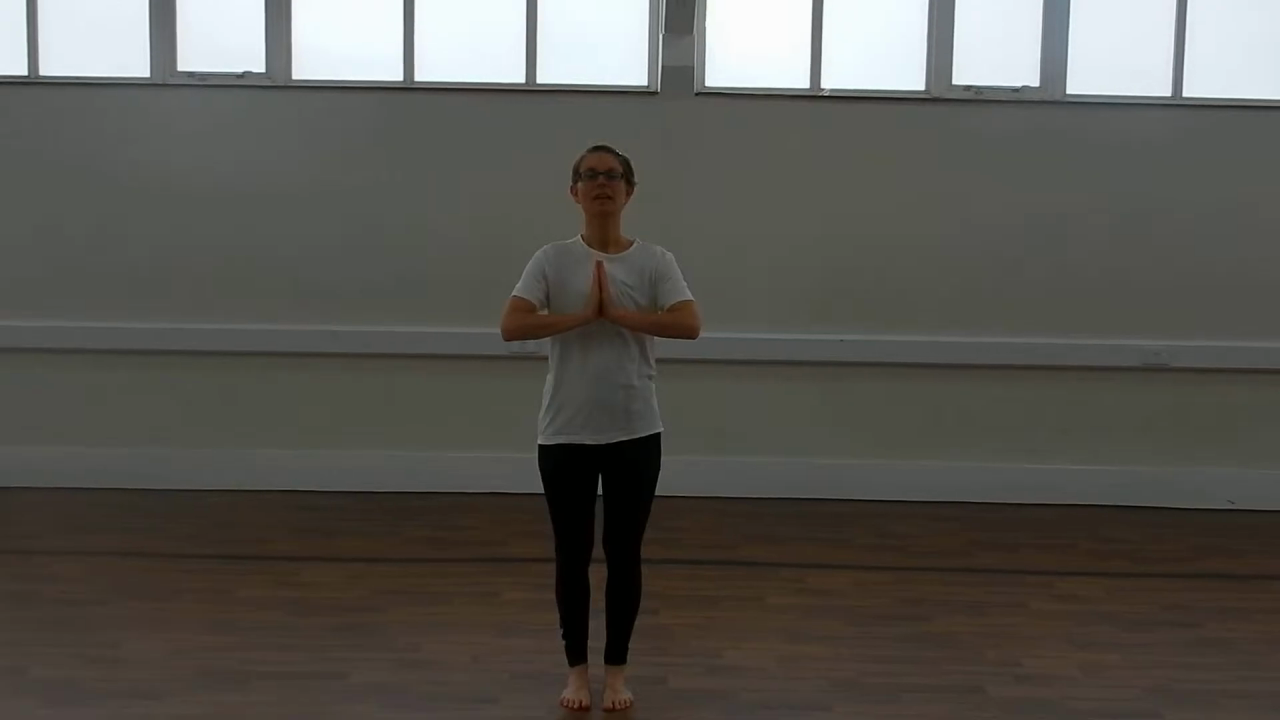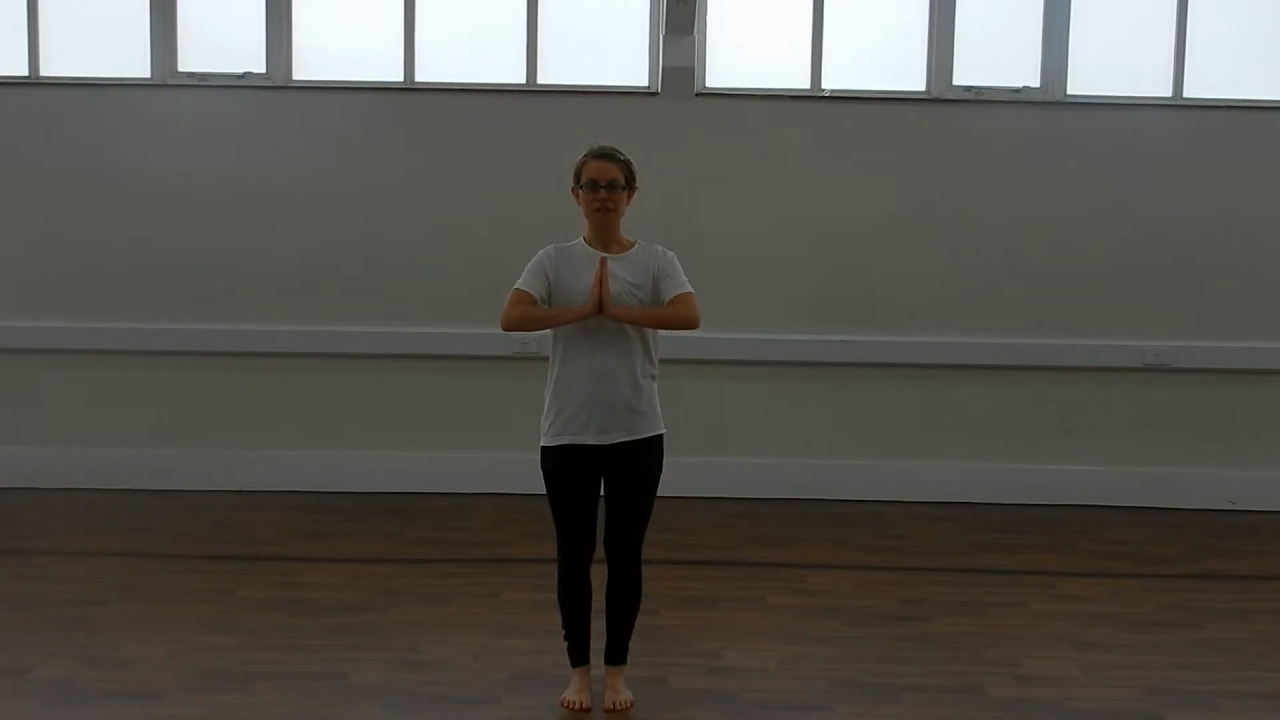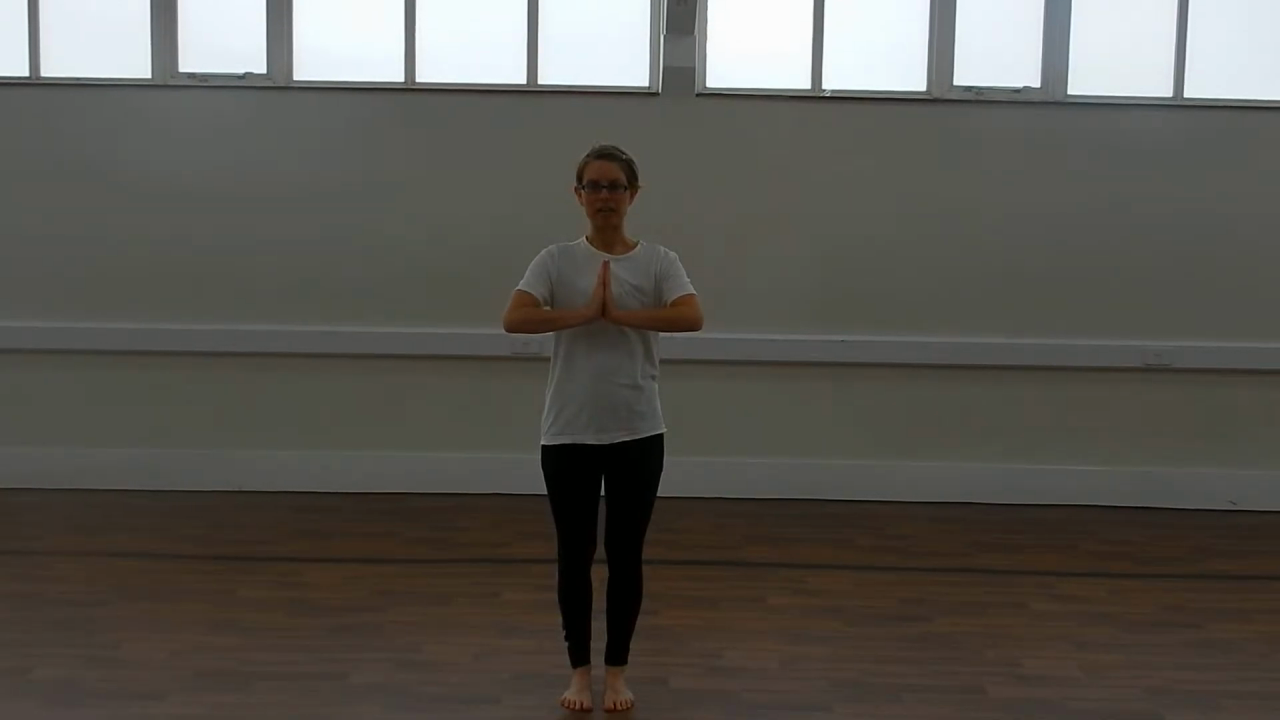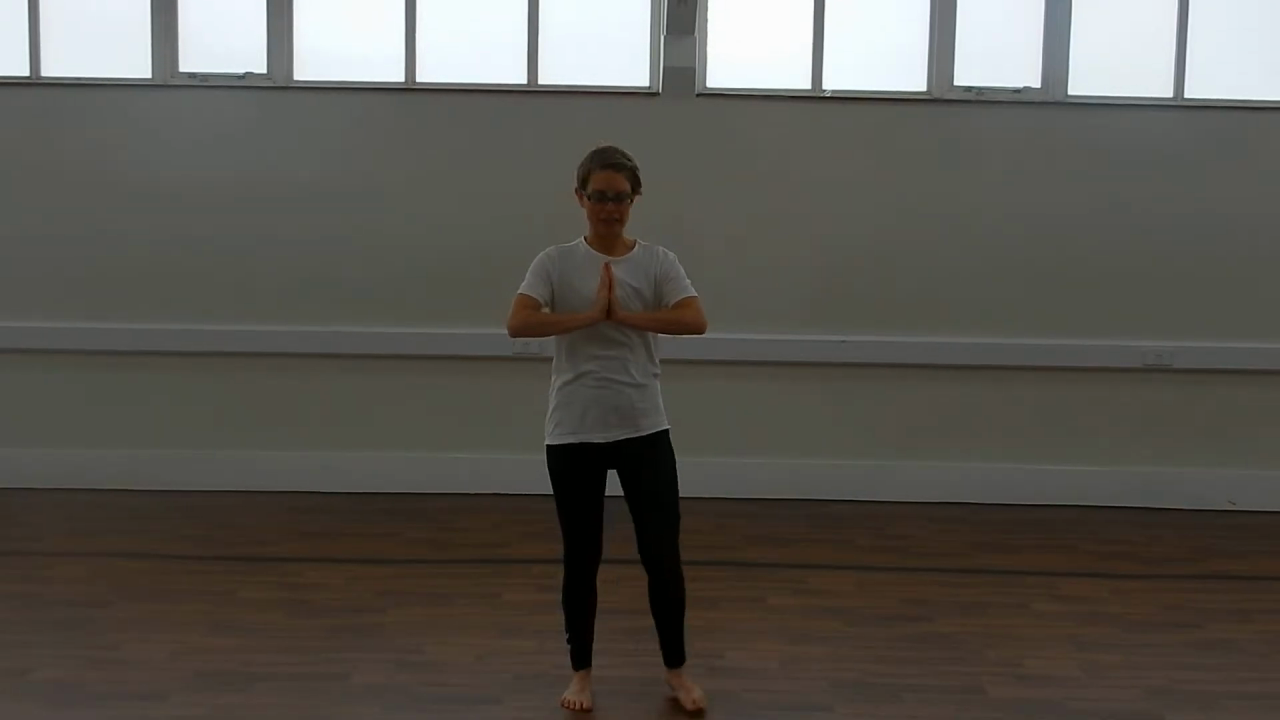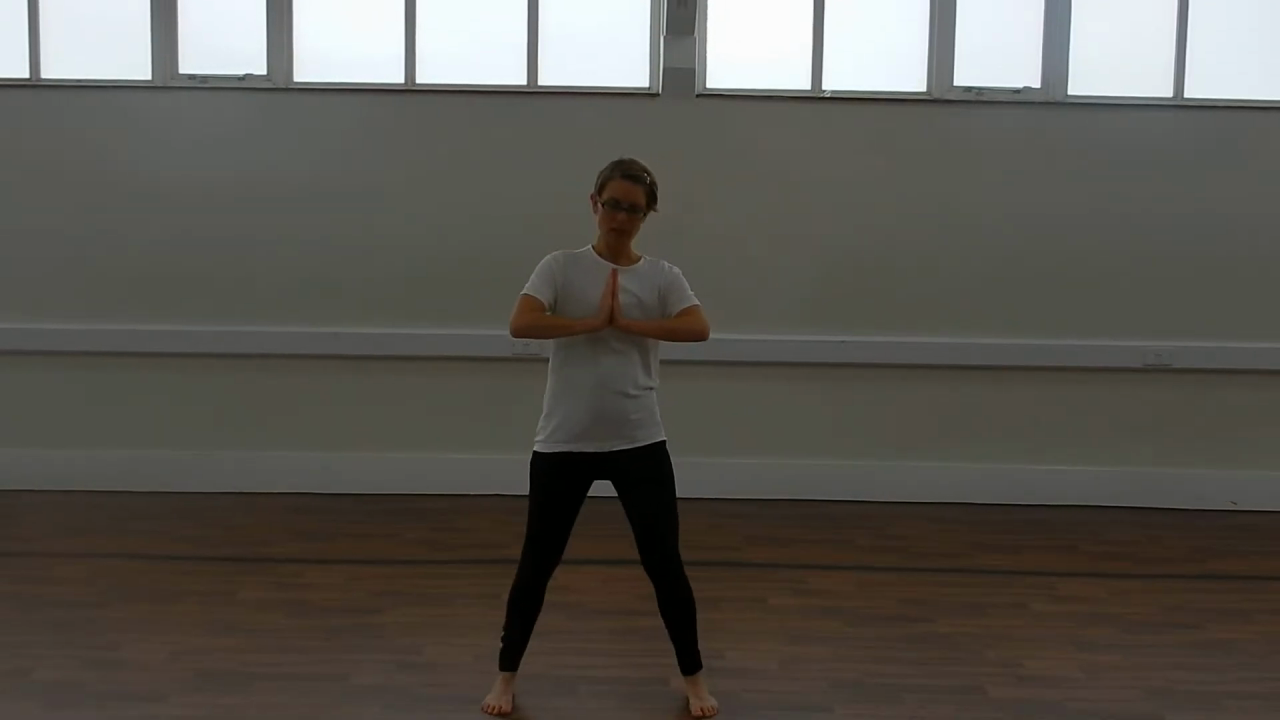
dt=1s
person 1, frame 1
left shoulder: (654, 261)
right shoulder: (551, 260)
left elbow: (689, 325)
right elbow: (512, 326)
left wrist: (618, 313)
right wrist: (582, 314)
left hip: (633, 433)
right hip: (566, 434)
left knee: (623, 553)
right knee: (572, 554)
left ankle: (615, 670)
right ankle: (577, 669)
person 1, frame 2
left shoulder: (656, 260)
right shoulder: (554, 260)
left elbow: (689, 315)
right elbow: (511, 317)
left wrist: (618, 310)
right wrist: (582, 308)
left hip: (636, 434)
right hip: (569, 435)
left knee: (625, 555)
right knee: (575, 554)
left ankle: (616, 671)
right ankle: (579, 670)
person 1, frame 3
left shoulder: (657, 261)
right shoulder: (556, 260)
left elbow: (692, 317)
right elbow: (514, 319)
left wrist: (619, 313)
right wrist: (584, 312)
left hip: (636, 433)
right hip: (569, 434)
left knee: (625, 556)
right knee: (575, 556)
left ankle: (615, 670)
right ankle: (580, 670)
person 1, frame 4
left shoulder: (656, 260)
right shoulder: (555, 262)
left elbow: (695, 320)
right elbow: (518, 324)
left wrist: (625, 314)
right wrist: (589, 314)
left hip: (643, 430)
right hip: (574, 433)
left knee: (662, 555)
right knee: (581, 558)
left ankle: (676, 668)
right ankle: (581, 671)
person 1, frame 5
left shoulder: (662, 275)
right shoulder: (561, 266)
left elbow: (698, 328)
right elbow: (520, 323)
left wrist: (627, 322)
right wrist: (592, 321)
left hip: (639, 442)
right hip: (564, 442)
left knee: (665, 563)
right knee: (537, 562)
right ankle: (506, 675)
